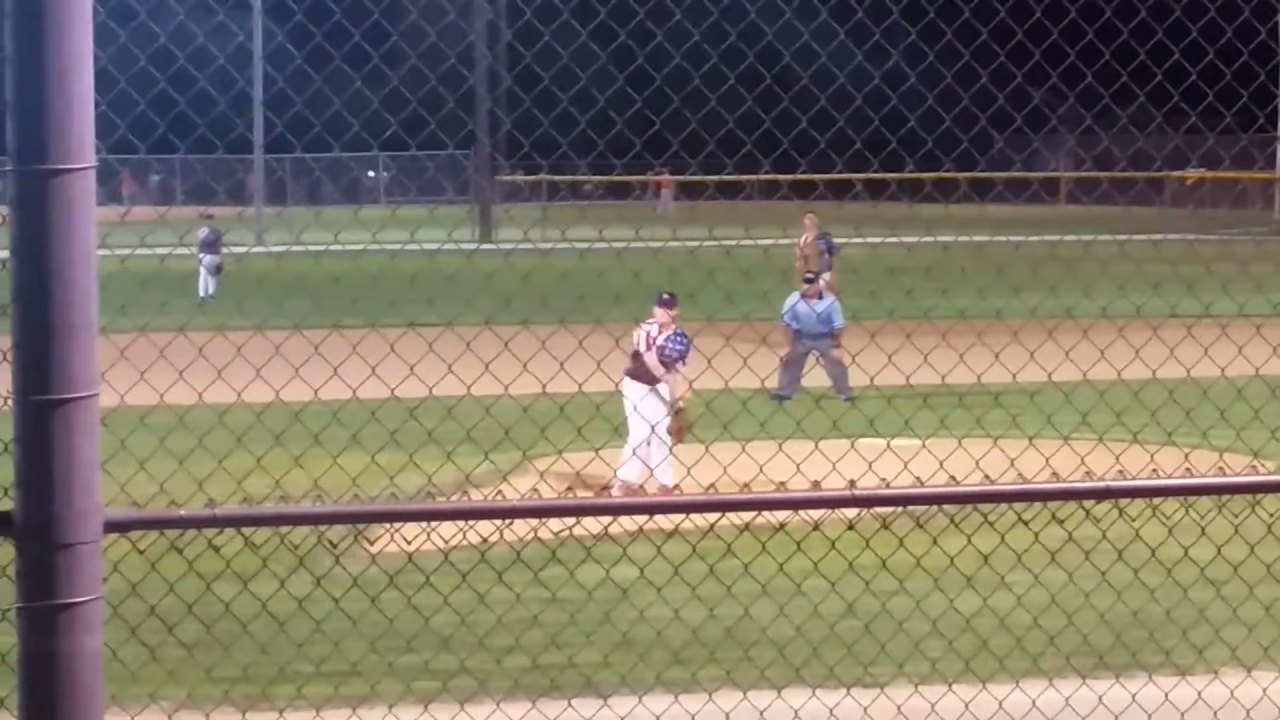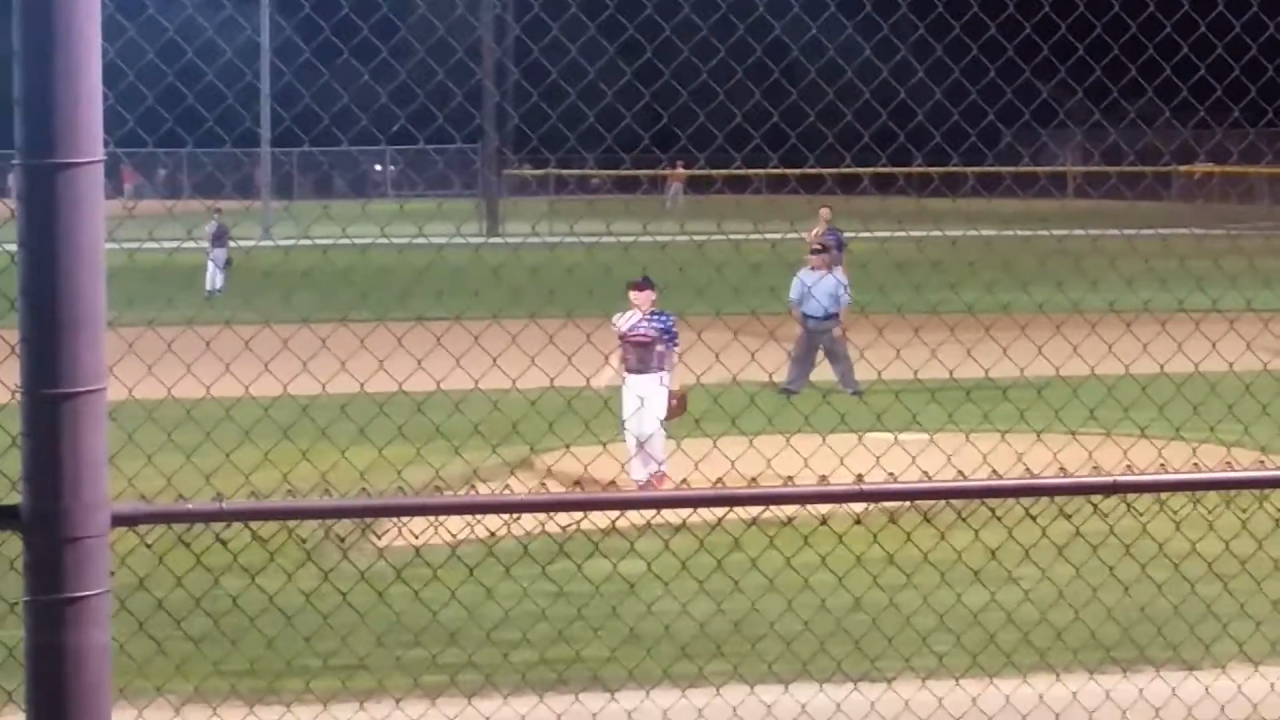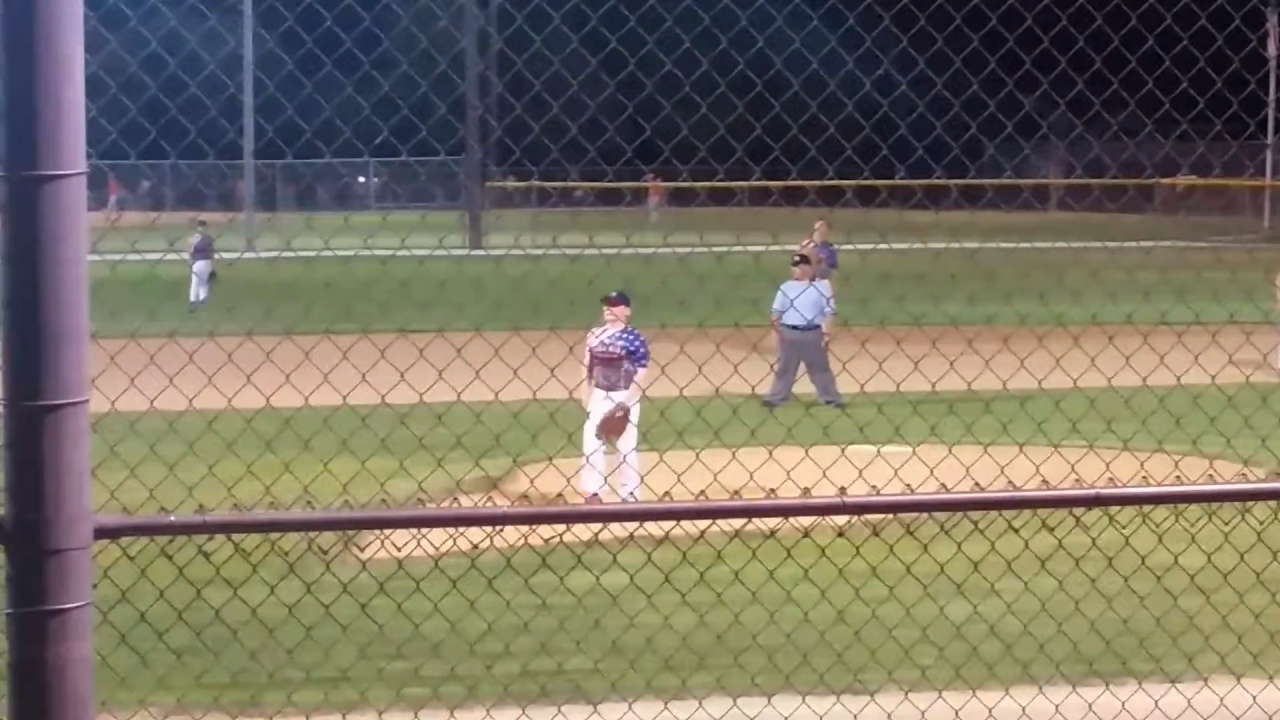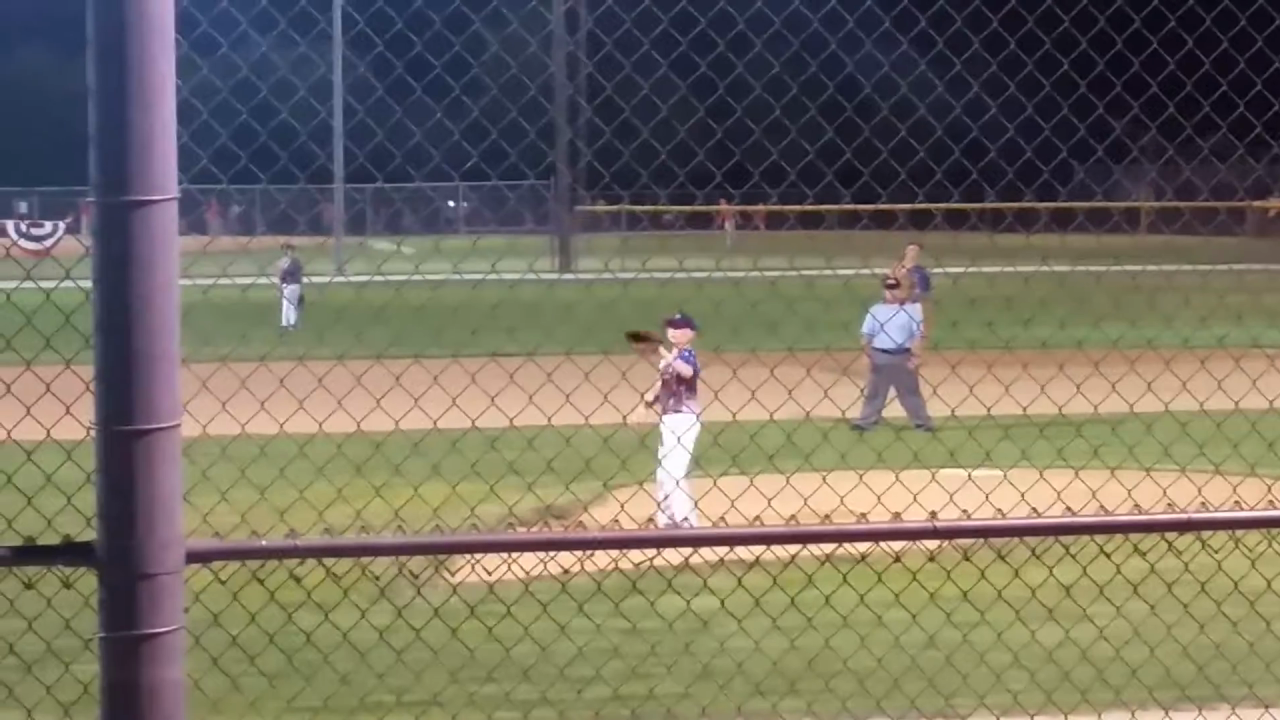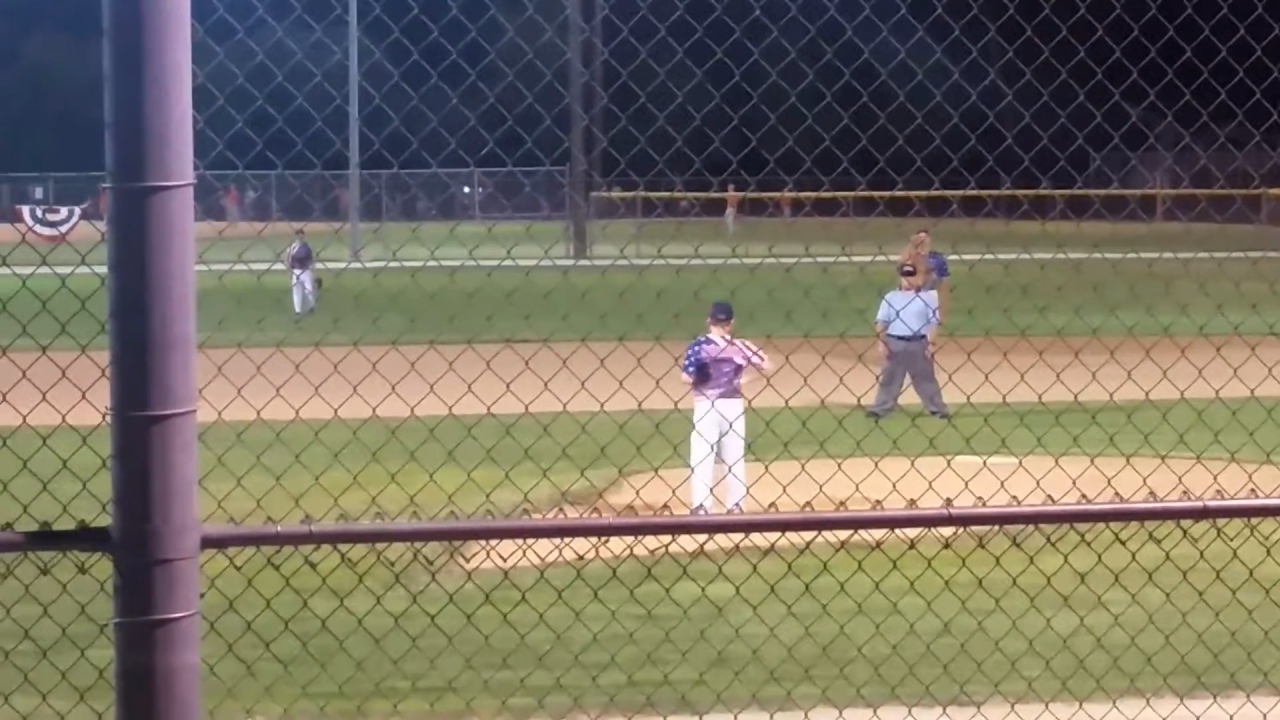
dt=0.7s
person 1, frame 1
left shoulder: (682, 339)
right shoulder: (647, 330)
left elbow: (678, 370)
right elbow: (652, 363)
left wrist: (679, 397)
right wrist: (674, 387)
left hip: (660, 388)
right hip: (635, 385)
left knee: (662, 436)
right knee: (638, 434)
left ankle: (665, 481)
right ankle: (627, 480)
person 1, frame 2
left shoulder: (664, 320)
right shoulder: (622, 319)
left elbow: (674, 352)
right elbow: (619, 353)
left wrist: (674, 383)
right wrist: (605, 375)
left hip: (656, 381)
right hip: (631, 381)
left knee: (652, 427)
right knee: (632, 430)
left ankle: (658, 469)
right ankle: (641, 477)
person 1, frame 3
left shoulder: (634, 338)
right shoulder: (595, 335)
left elbow: (641, 374)
right elbow: (588, 366)
left wrist: (627, 401)
right wrist: (586, 394)
left hip: (624, 398)
right hip: (599, 396)
left knee: (626, 448)
right knee: (592, 445)
left ankle: (630, 496)
right ankle: (592, 492)
person 1, frame 4
left shoulder: (688, 355)
right shoulder: (668, 358)
left elbow: (687, 372)
right elbow: (659, 388)
left wrist: (662, 353)
right wrist: (647, 402)
left hip: (684, 421)
right hip: (668, 421)
left knee: (673, 473)
right knee: (664, 475)
left ankle: (686, 521)
right ankle: (667, 521)
person 1, frame 5
left shoulder: (698, 345)
right shoulder: (740, 346)
left elbow: (686, 377)
right elbow: (765, 366)
left wrist: (698, 383)
right wrist: (746, 369)
left hip: (706, 406)
right hip: (733, 405)
left knee: (701, 458)
right knee: (734, 458)
left ankle: (700, 507)
right ankle: (735, 505)
